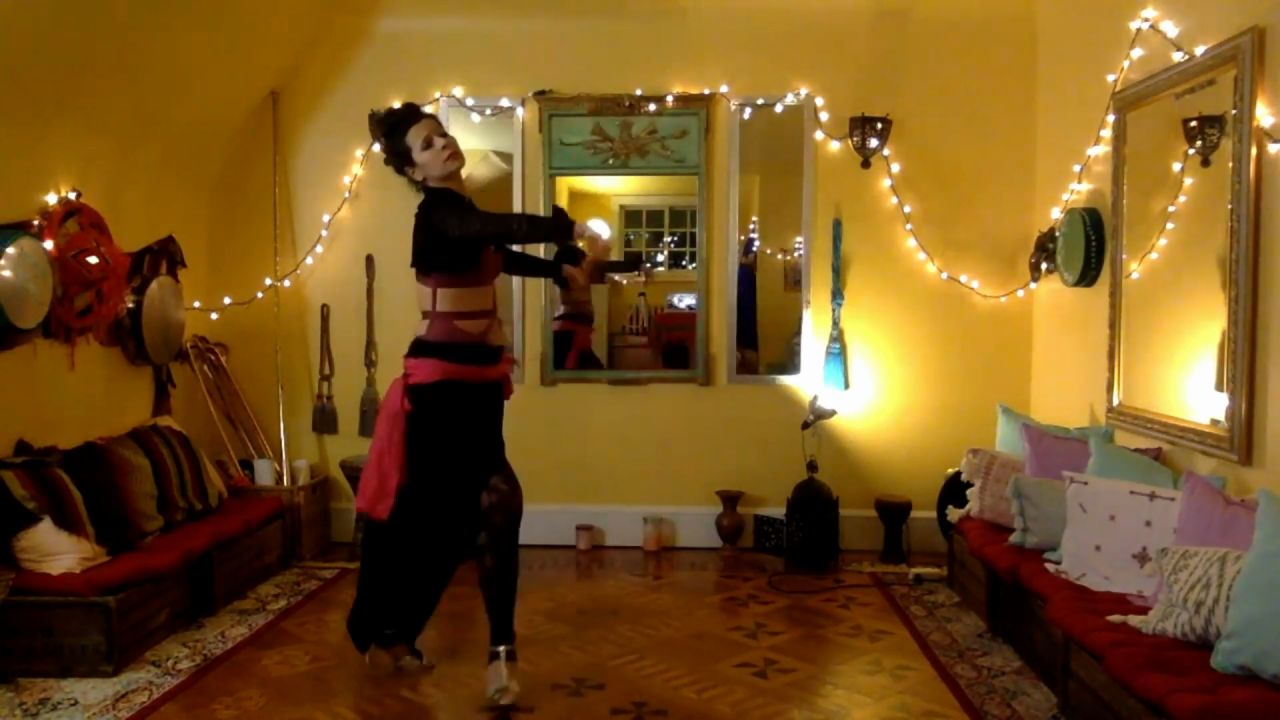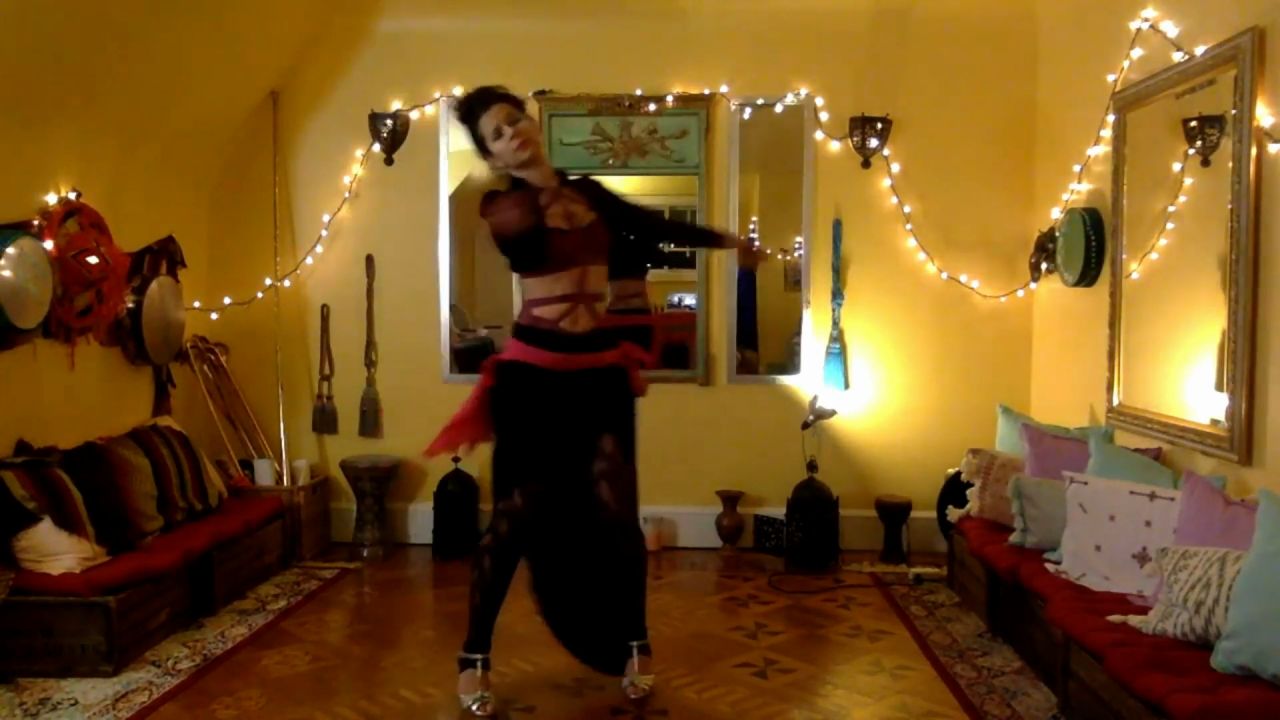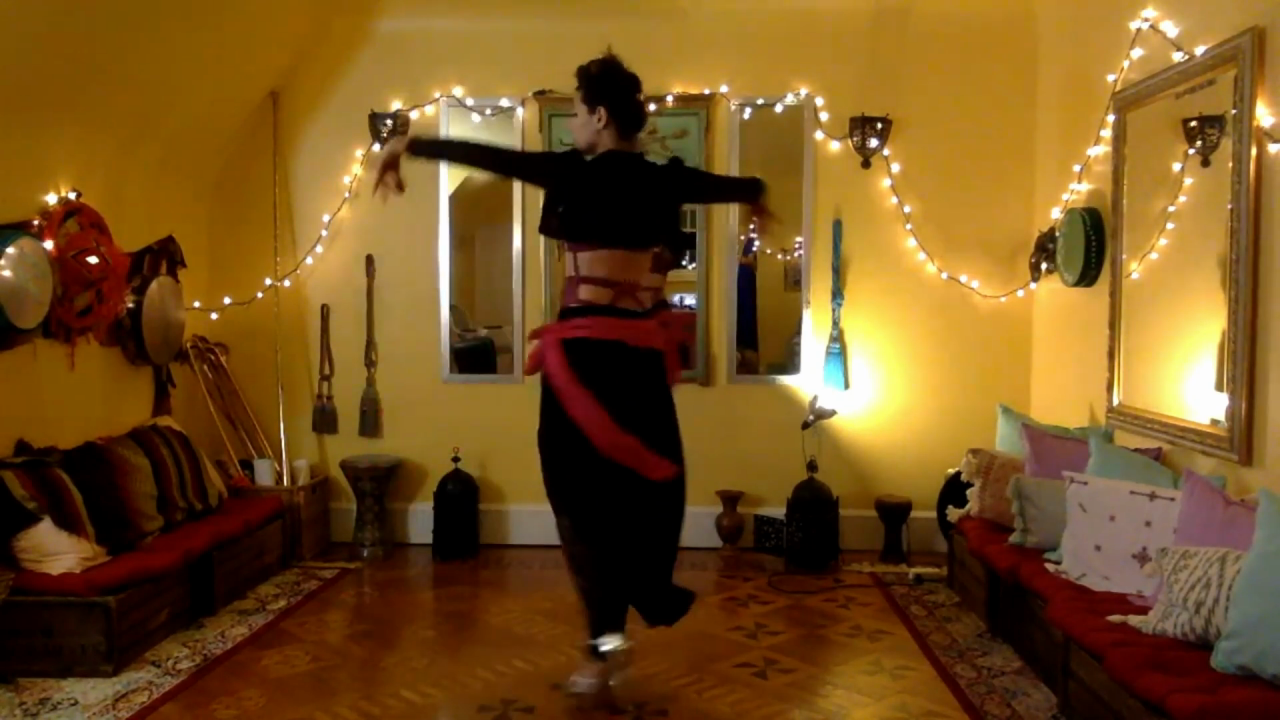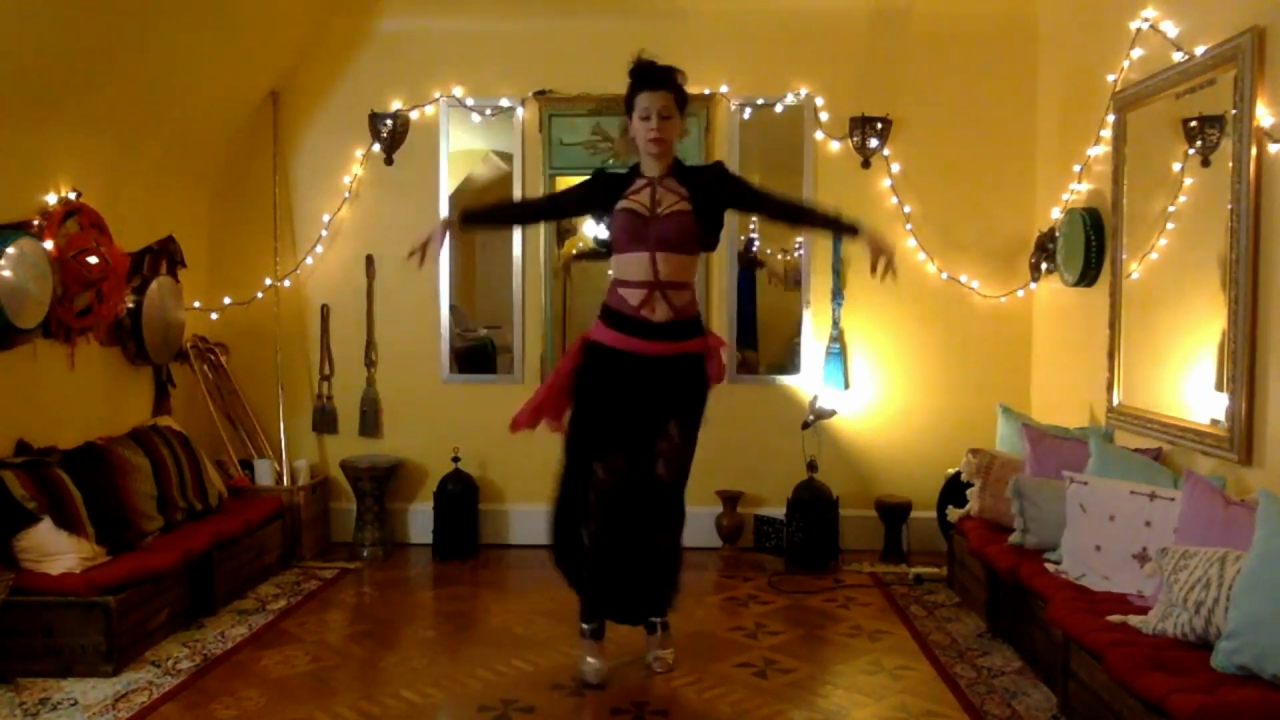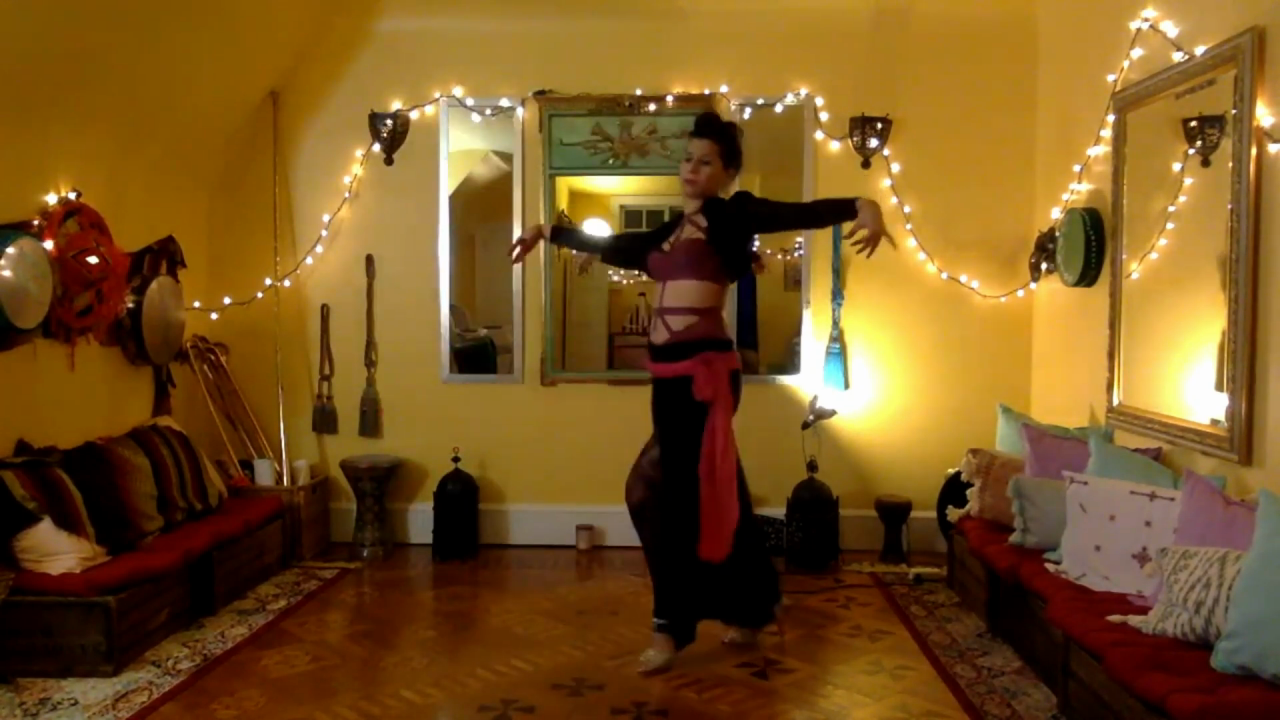
dt=0.7s
person 1, frame 1
left shoulder: (464, 213)
right shoulder: (438, 211)
left elbow: (510, 252)
right elbow: (502, 229)
left wrist: (561, 271)
right wrist: (569, 230)
left hip: (478, 377)
right hip: (445, 379)
left knee: (451, 514)
right knee: (498, 500)
left ankle: (393, 632)
right ankle: (498, 653)
person 1, frame 2
left shoulder: (587, 192)
right shoulder: (508, 204)
left elbow: (651, 227)
right elbow: (522, 238)
left wrist: (723, 238)
right wrist: (503, 221)
left hip: (601, 369)
right hip: (536, 370)
left knee: (613, 513)
right knee: (517, 516)
left ankle: (633, 648)
right ankle: (473, 658)
person 1, frame 3
left shoulder: (574, 173)
right shoulder: (664, 179)
left elbow: (489, 159)
right elbow: (743, 188)
left wrist: (407, 145)
right wrist: (758, 196)
left hip: (580, 346)
right hip: (642, 344)
left knee: (572, 493)
right knee: (634, 488)
left ankle: (608, 635)
right ankle: (609, 629)
person 1, frame 4
left shoulder: (708, 183)
right shoulder: (608, 187)
left elbow: (781, 208)
right elbow: (537, 209)
left wrist: (860, 232)
right wrist: (454, 220)
left hip: (682, 354)
right hip: (615, 349)
left knee: (664, 490)
right knee: (605, 488)
left ankle: (656, 619)
right ankle: (592, 626)
person 1, frame 5
left shoulder: (733, 215)
right shoulder: (671, 230)
left elbow: (801, 215)
right elbow: (614, 247)
left wrist: (863, 208)
right wrist: (552, 233)
left hip: (702, 371)
right hip: (669, 372)
left knee: (647, 492)
right knee: (705, 493)
left ankle: (669, 624)
right ankle: (756, 603)
